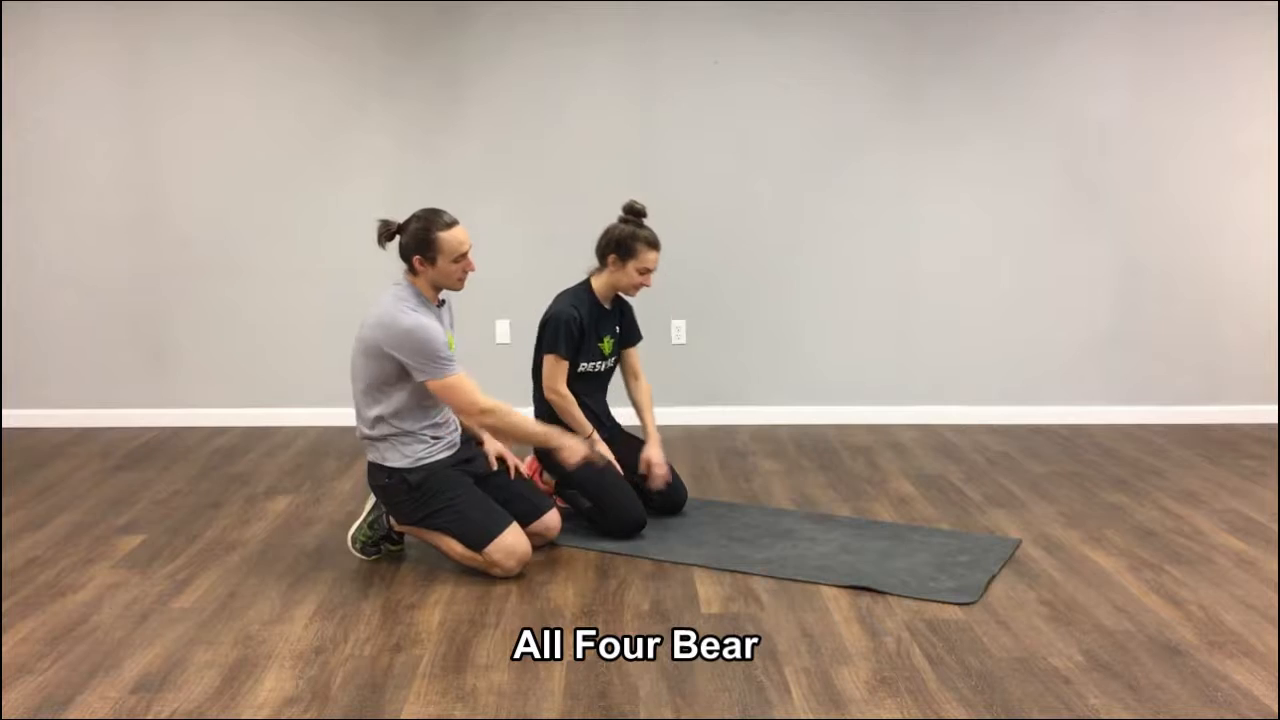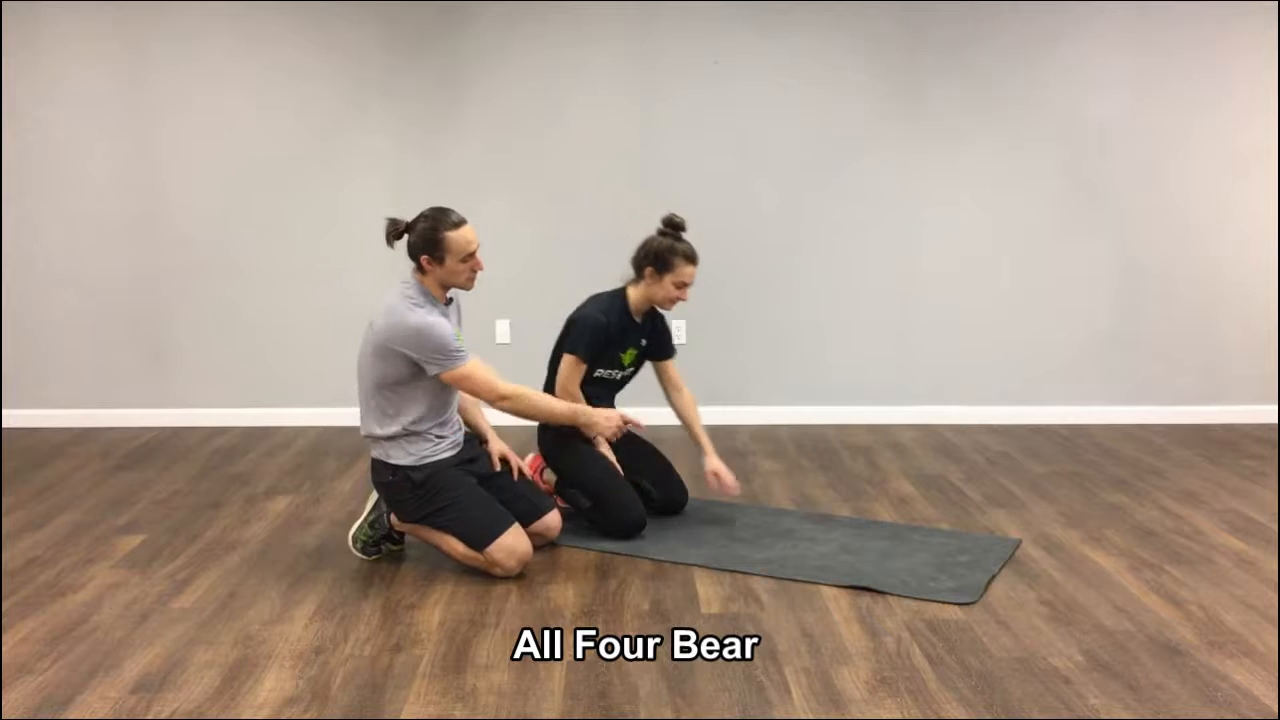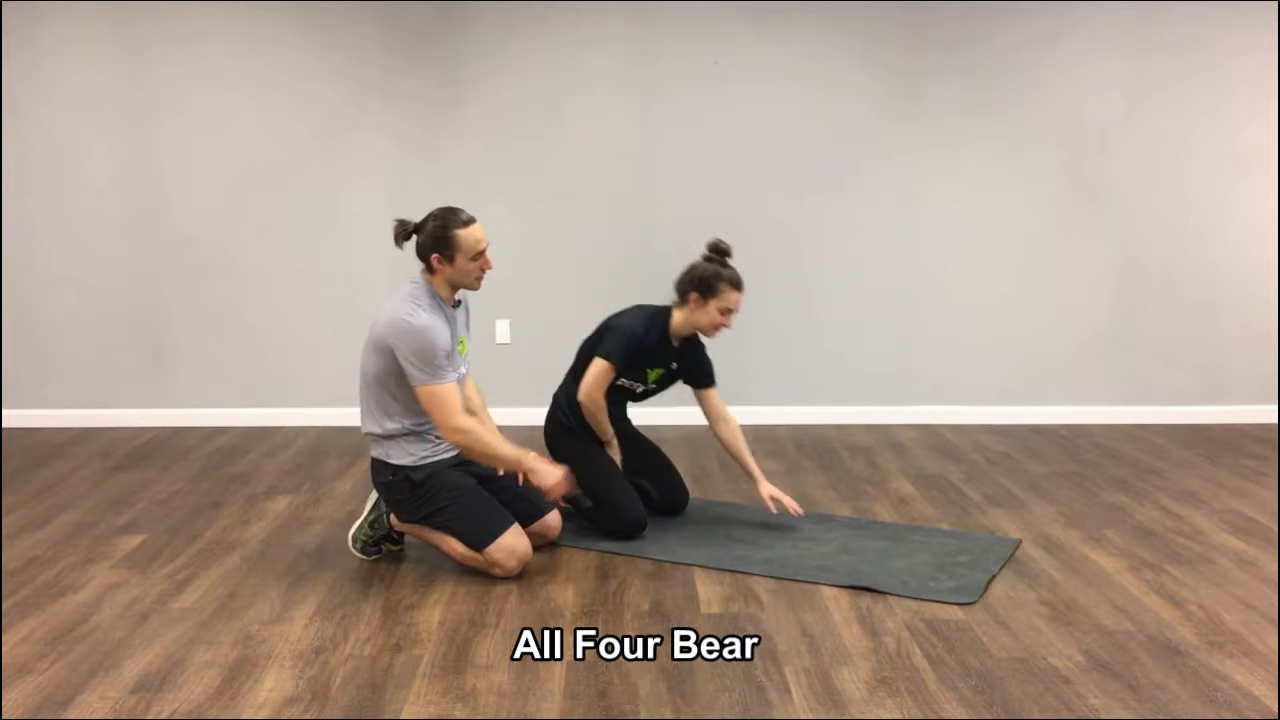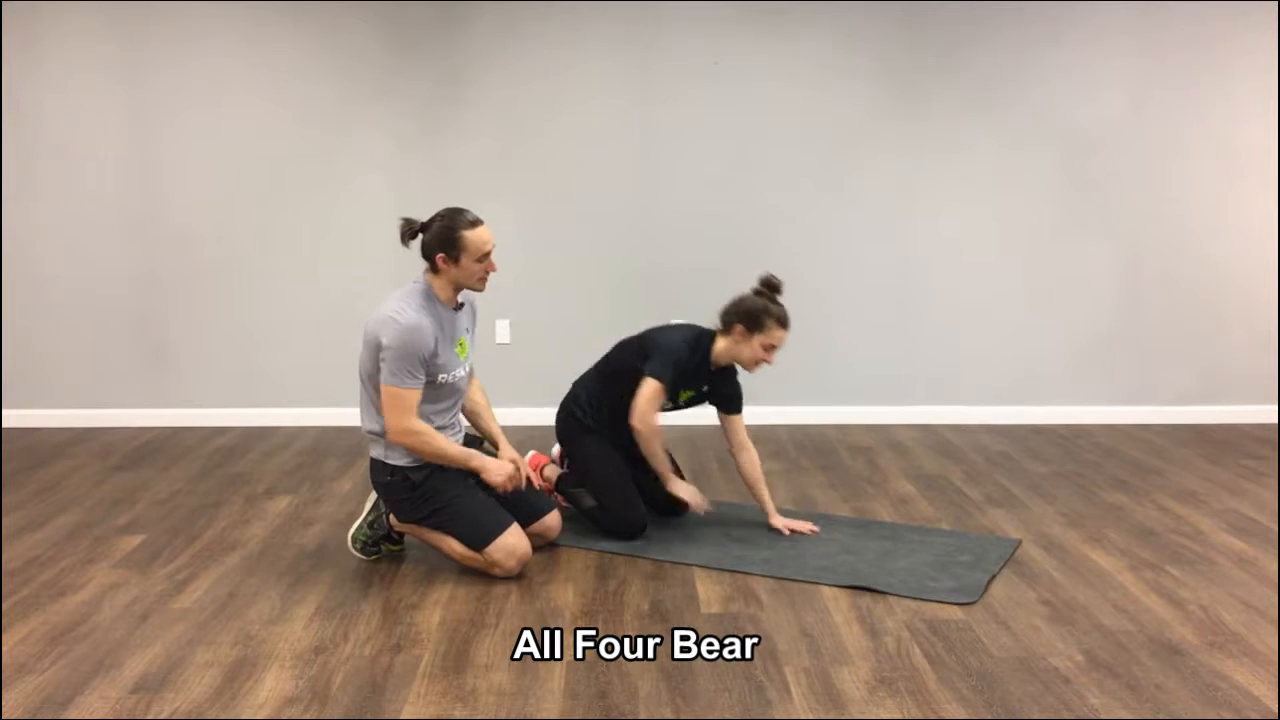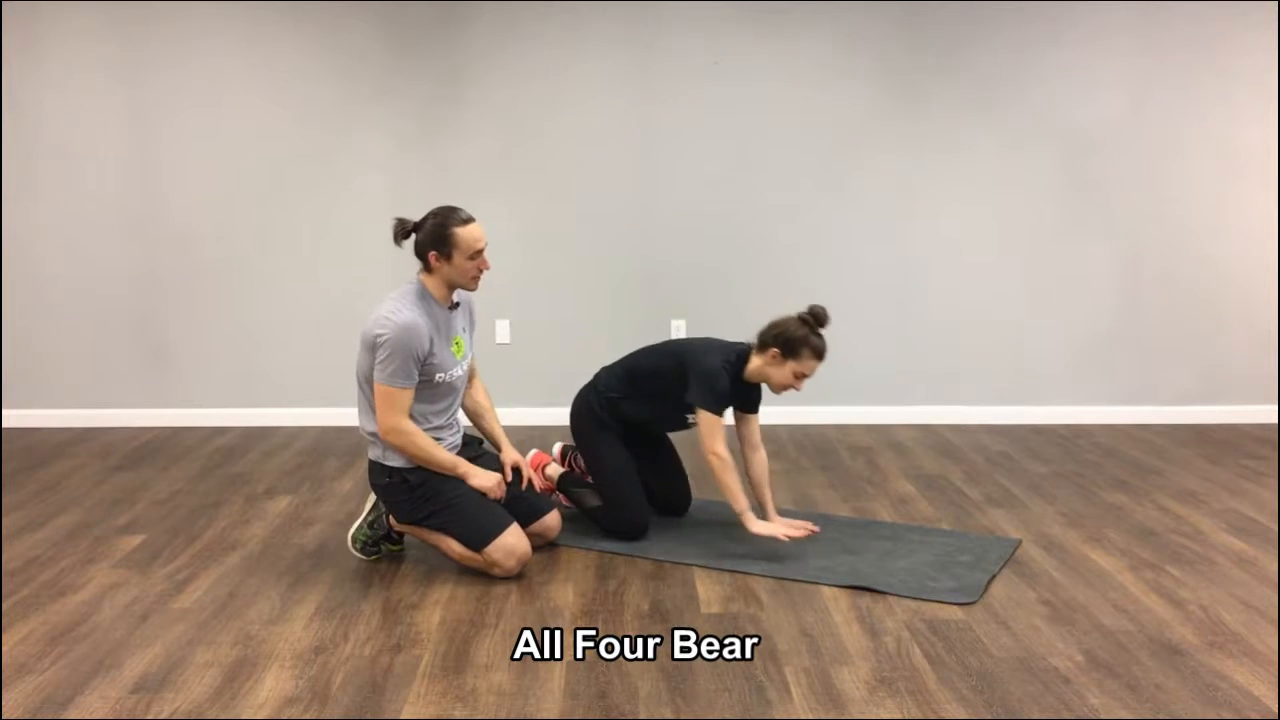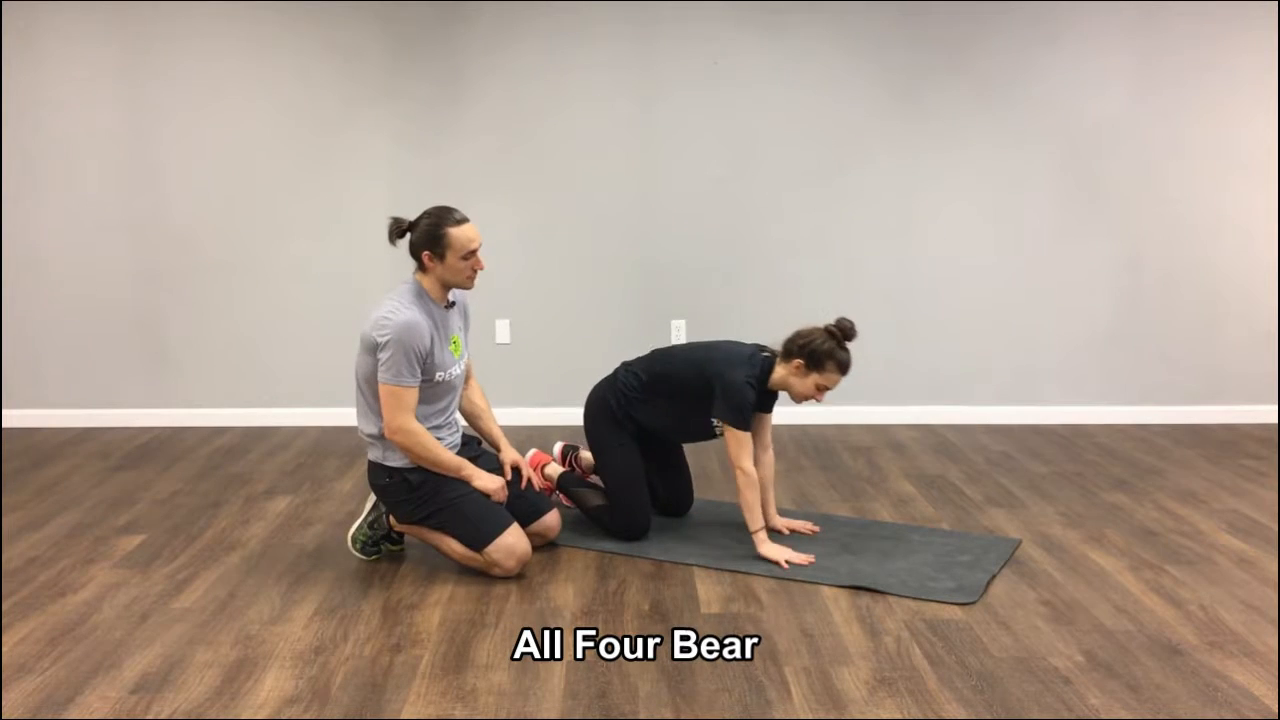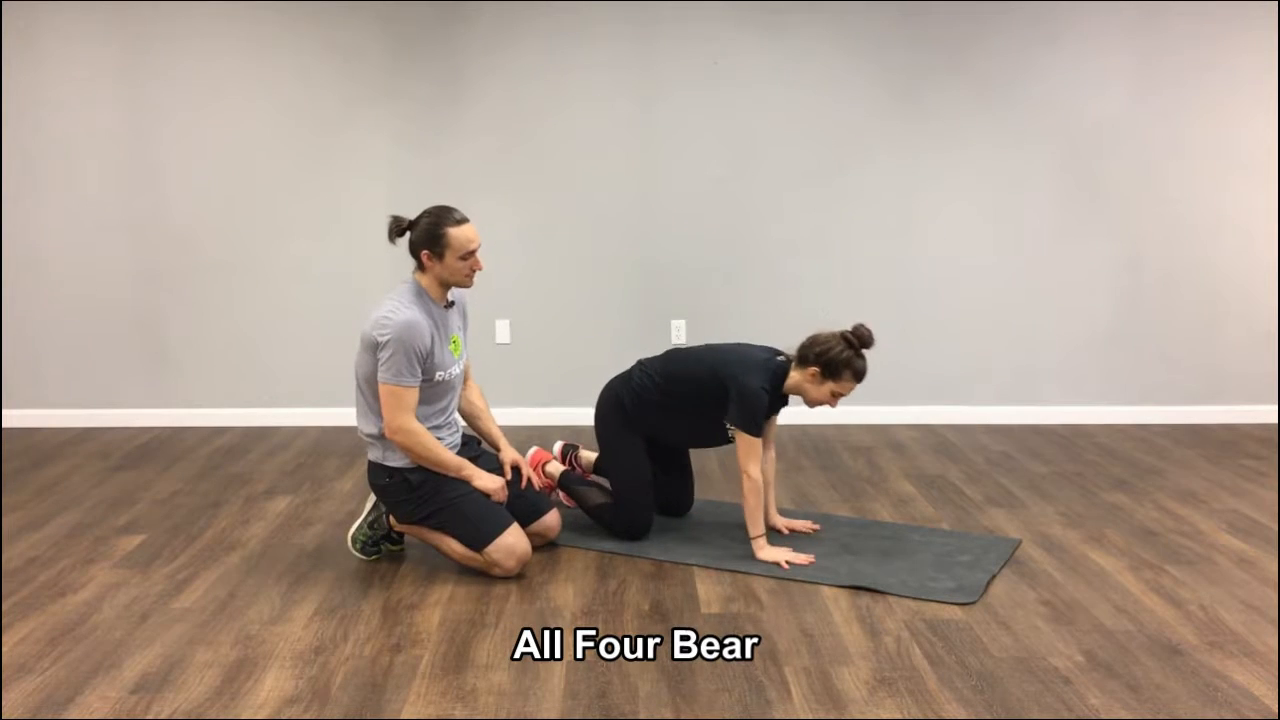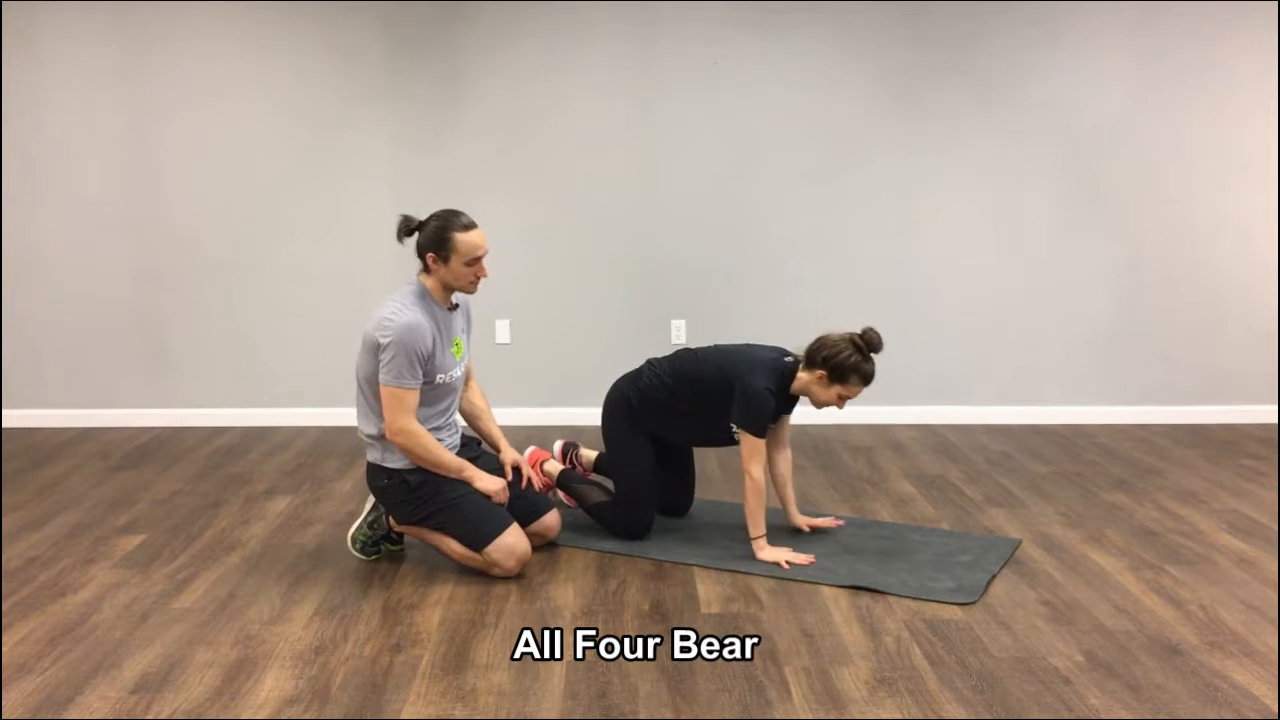
dt=0.2s
person 1, frame 1
left shoulder: (433, 299)
right shoulder: (407, 323)
right elbow: (479, 408)
left wrist: (486, 438)
right wrist: (558, 441)
left hip: (450, 447)
right hip: (411, 468)
left knee: (548, 526)
right knee: (512, 556)
left ankle: (432, 515)
right ankle: (396, 519)
person 1, frame 2
left shoulder: (442, 298)
right shoulder: (415, 321)
right elbow: (501, 395)
left wrist: (489, 437)
right wrist: (585, 417)
left hip: (455, 446)
right hip: (415, 467)
left knee: (547, 526)
right knee: (511, 556)
left ankle: (425, 513)
right ankle: (397, 519)
person 1, frame 3
left shoulder: (455, 300)
right shoulder: (418, 322)
right elbow: (453, 426)
left wrist: (494, 443)
right wrist: (531, 465)
left hip: (452, 449)
right hip: (414, 465)
left knee: (547, 527)
right knee: (511, 556)
left ankle: (422, 515)
right ankle: (396, 520)
person 1, frame 4
left shoulder: (463, 302)
right shoulder: (409, 324)
right elbow: (404, 430)
left wrist: (501, 444)
right wrist: (482, 463)
left hip: (451, 446)
right hip: (409, 467)
left knee: (547, 526)
right knee: (511, 555)
left ankle: (421, 515)
right ankle: (397, 519)
person 1, frame 5
left shoulder: (461, 301)
right shoulder: (403, 324)
right elbow: (393, 428)
left wrist: (503, 446)
right wrist: (468, 472)
left hip: (454, 446)
right hip: (410, 468)
left knee: (547, 525)
right knee: (510, 555)
left ankle: (423, 514)
right ankle: (396, 519)
person 1, frame 6
left shoulder: (455, 301)
right shoulder: (403, 324)
right elbow: (400, 429)
left wrist: (502, 445)
right wrist: (472, 475)
left hip: (453, 446)
right hip: (409, 468)
left knee: (547, 525)
right knee: (510, 556)
left ankle: (420, 514)
right ankle: (396, 519)
person 1, frame 7
left shoulder: (454, 300)
right shoulder: (404, 323)
right elbow: (400, 429)
left wrist: (502, 446)
right wrist: (472, 475)
left hip: (453, 446)
right hip: (408, 469)
left knee: (547, 525)
right knee: (510, 555)
left ankle: (420, 514)
right ankle: (396, 519)
person 1, frame 8
left shoulder: (458, 303)
right shoulder: (406, 325)
right elbow: (401, 431)
left wrist: (502, 446)
right wrist: (473, 476)
left hip: (453, 447)
right hip: (408, 469)
left knee: (547, 525)
right knee: (510, 555)
left ankle: (421, 514)
right ankle: (396, 519)
person 2, frame 1
left shoulder: (622, 311)
right shoulder: (568, 312)
left elbow: (637, 379)
right elbow: (554, 390)
left wrist: (653, 441)
right wrist: (595, 444)
left hip: (601, 424)
left knee: (673, 498)
right knee: (628, 519)
left ankle: (590, 478)
right ankle: (552, 480)
person 2, frame 2
left shoulder: (653, 324)
right shoulder: (596, 318)
left elbow: (677, 391)
right elbow: (565, 390)
left wrist: (709, 454)
right wrist: (598, 444)
right hip: (567, 432)
left knee: (674, 498)
right knee: (628, 520)
left ankle: (594, 476)
right ankle: (552, 478)
person 2, frame 3
left shoulder: (691, 351)
right shoulder: (635, 329)
left elbow: (720, 420)
right elbow: (588, 394)
left wrist: (760, 481)
right wrist: (610, 445)
left hip: (614, 426)
right hip: (571, 425)
left knee: (673, 500)
right knee: (628, 521)
person 2, frame 4
left shoulder: (723, 376)
right shoulder: (679, 349)
left elbow: (741, 447)
right elbow: (642, 420)
left wrist: (772, 513)
right wrist: (670, 480)
left hip: (621, 429)
right hip: (583, 423)
left knee: (674, 504)
right knee: (629, 523)
left ankle: (580, 467)
right ankle: (550, 474)
person 2, frame 5
left shoulder: (747, 380)
right shoulder: (714, 369)
left elbow: (753, 449)
right elbow: (716, 453)
left wrist: (771, 515)
right wrist: (750, 520)
left hip: (638, 422)
right hip: (598, 416)
left knee: (677, 503)
right knee: (632, 524)
left ankle: (580, 461)
right ankle: (551, 473)
person 2, frame 6
left shoulder: (766, 374)
right shoulder: (739, 380)
left elbow: (764, 449)
right elbow: (744, 468)
left wrist: (773, 515)
right wrist: (761, 541)
left hip: (648, 420)
right hip: (612, 413)
left knee: (678, 504)
right knee: (633, 525)
left ankle: (579, 460)
right ankle: (549, 471)
person 2, frame 7
left shoulder: (779, 374)
right shoulder: (753, 384)
left elbow: (766, 450)
right elbow: (750, 471)
left wrist: (772, 515)
right wrist: (760, 545)
left hip: (656, 416)
right hip: (623, 411)
left knee: (677, 505)
right knee: (634, 524)
left ankle: (579, 459)
right ankle: (550, 468)
person 2, frame 8
left shoulder: (788, 374)
right shoulder: (759, 385)
left elbow: (779, 449)
right elbow: (753, 471)
left wrist: (794, 514)
right wrist: (760, 545)
left hip: (663, 415)
right hip: (630, 409)
left knee: (677, 505)
right knee: (634, 524)
left ankle: (577, 457)
right ankle: (549, 468)
